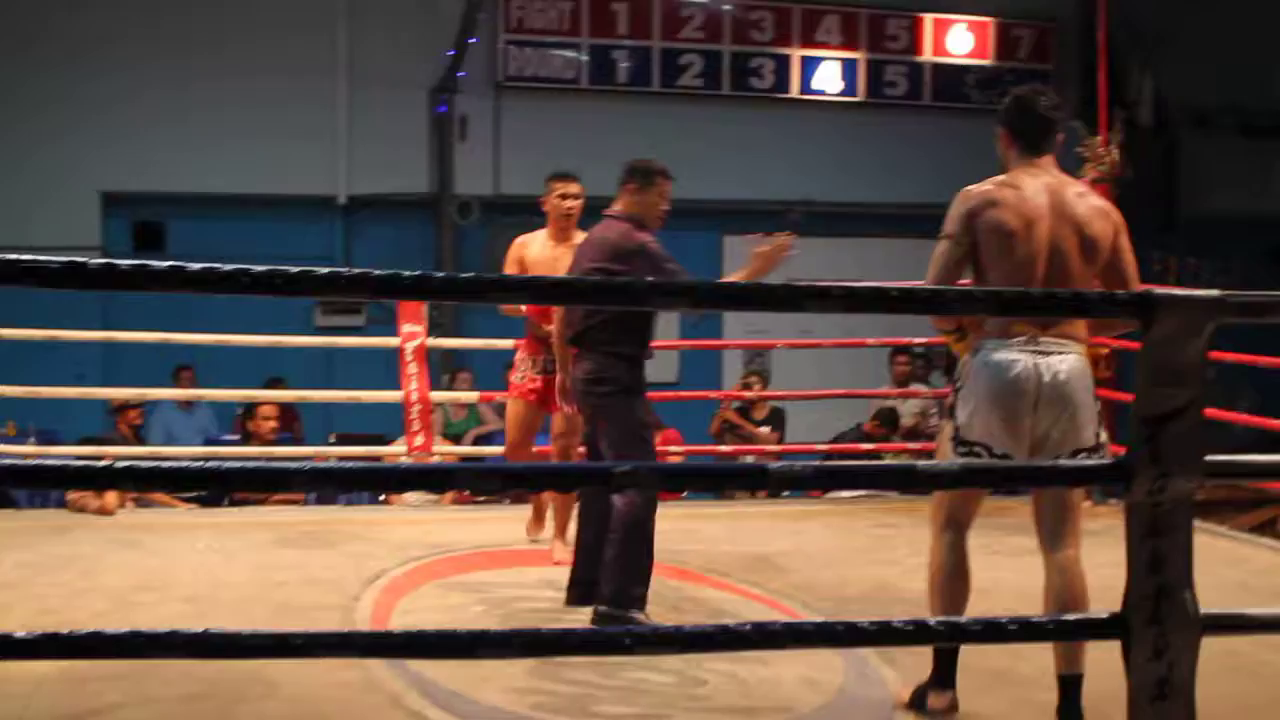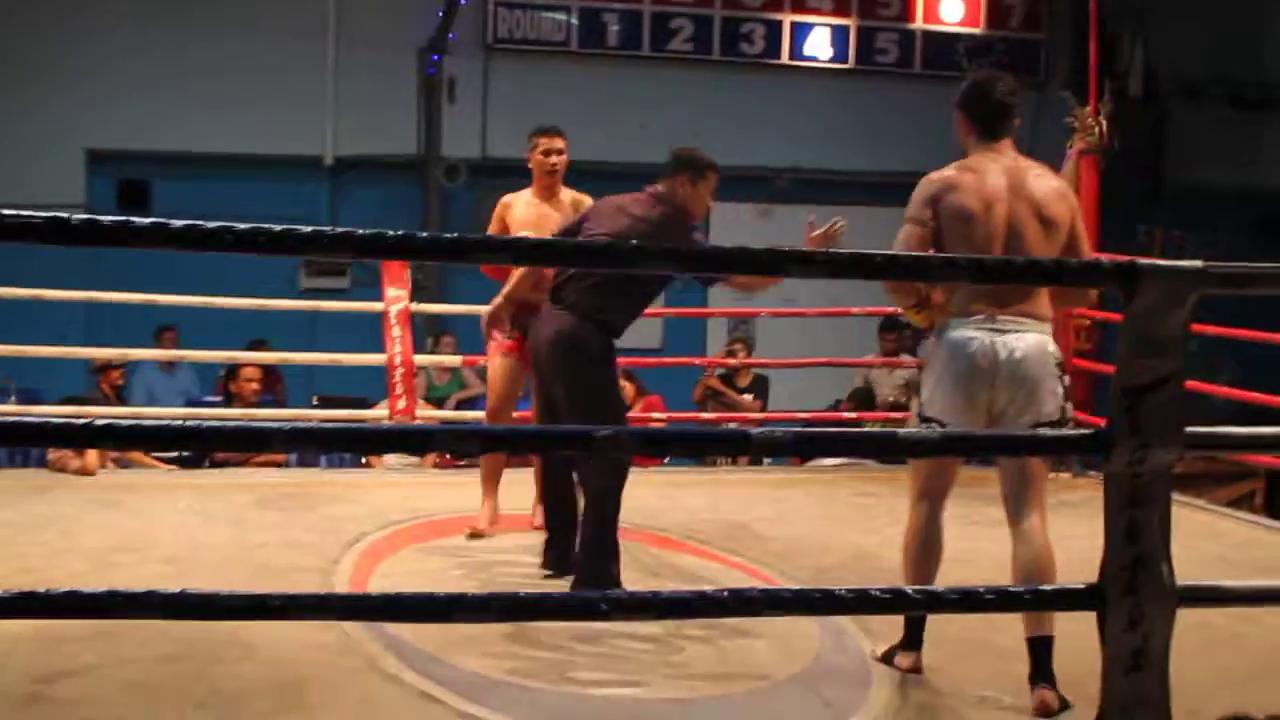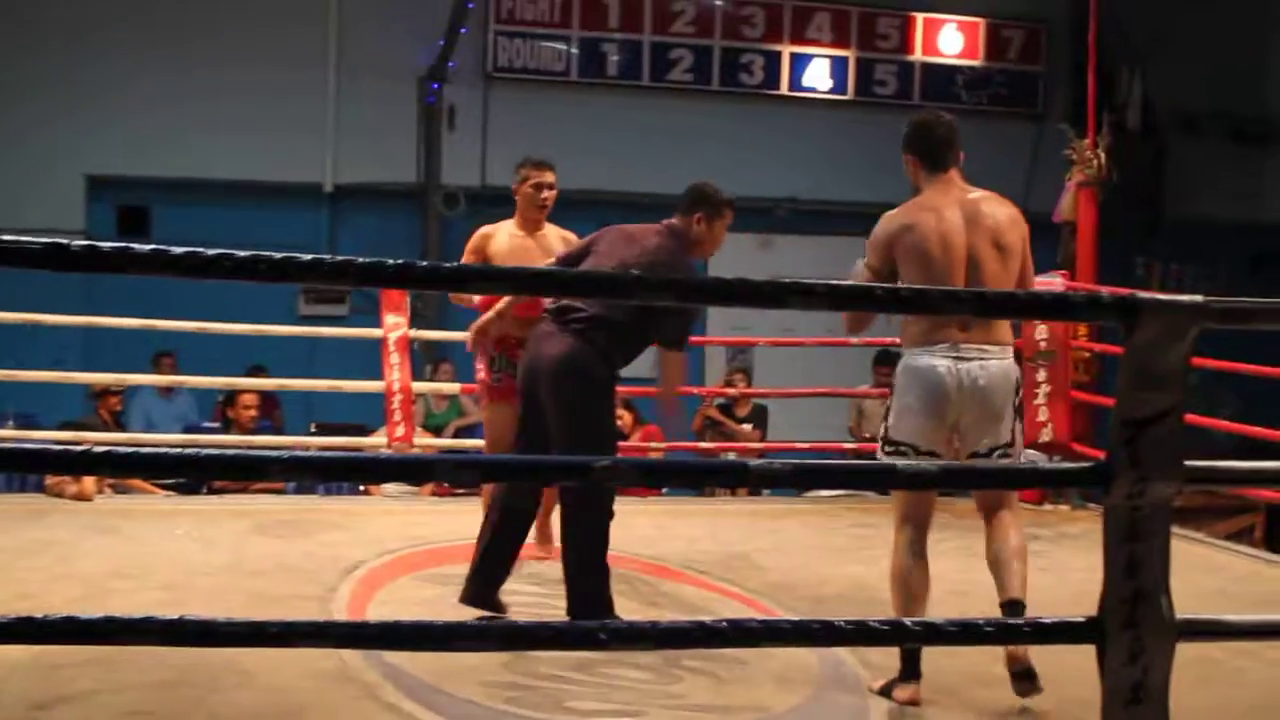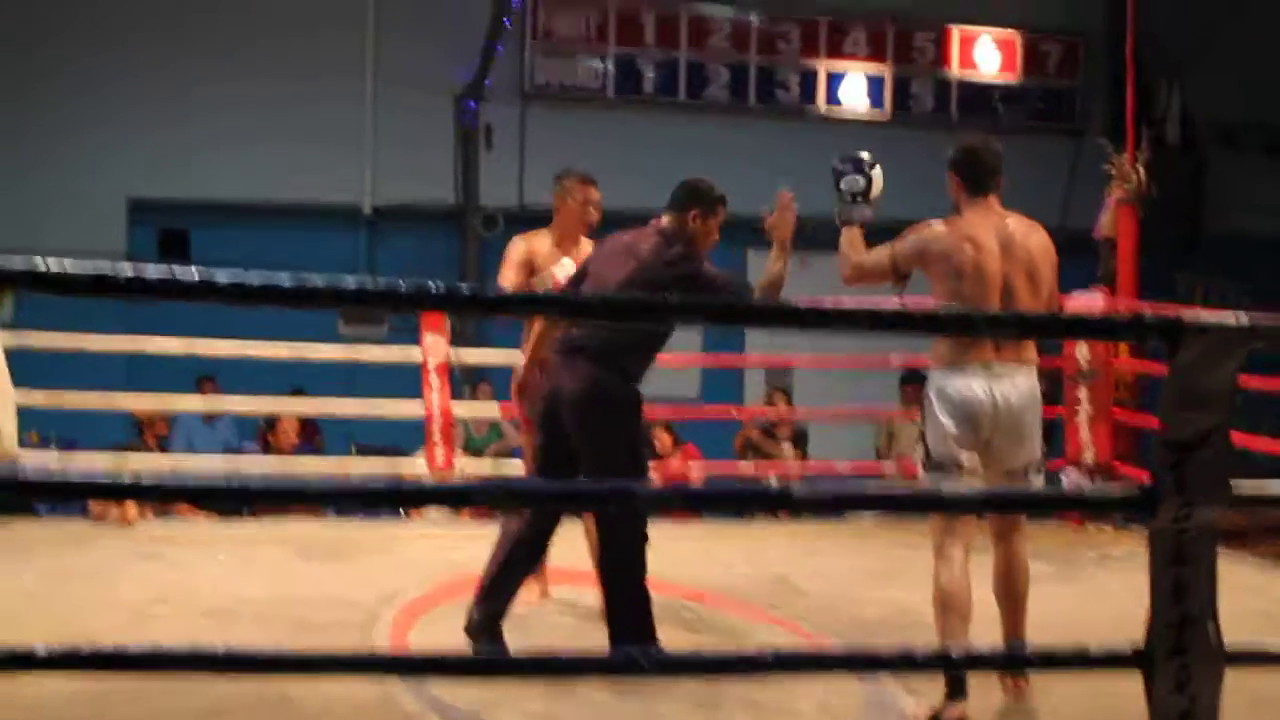
dt=0.3s
person 1, frame 1
left shoulder: (979, 201)
right shoulder: (1099, 209)
left elbow: (934, 295)
right elbow: (1129, 311)
left wrist: (960, 330)
left hip: (997, 367)
right hip: (1068, 372)
left knee: (950, 523)
right knee: (1061, 543)
person 1, frame 2
left shoulder: (941, 186)
right shoulder: (1056, 190)
left elbow: (899, 279)
right elbow: (1083, 289)
left wrist: (925, 306)
left hip: (963, 345)
right hip: (1033, 348)
left knee: (927, 498)
right knee: (1028, 514)
left ankle: (911, 642)
person 1, frame 3
left shoulder: (899, 223)
right shoulder: (1009, 215)
left elbow: (855, 318)
right elbow: (1023, 300)
left wrist: (876, 282)
left hip: (927, 369)
right hip: (995, 369)
left knee: (912, 523)
right knee: (1000, 512)
left ankle: (910, 671)
right ankle: (1015, 627)
person 1, frame 4
left shoulder: (937, 239)
right shoulder: (1040, 240)
left elbow: (854, 268)
left wrist: (852, 212)
left hip: (958, 389)
right hip: (1019, 388)
left knee: (951, 543)
right knee: (1009, 532)
right ankle: (1015, 664)
person 2, frame 1
left shoulder: (592, 241)
right shoulder: (632, 243)
left elbow: (564, 314)
left wrist: (565, 370)
right wrist: (760, 267)
left hip: (589, 371)
right hip: (613, 376)
left knee: (601, 481)
right knee: (636, 487)
left ankle: (585, 585)
right ankle: (616, 606)
person 2, frame 2
left shoulder: (613, 205)
right shoulder: (673, 232)
right elbow: (745, 281)
left wrist: (506, 299)
right wrist: (808, 253)
left hip: (547, 327)
right hip: (583, 339)
left knee: (559, 450)
right knee: (605, 457)
left ankle: (560, 554)
right ankle: (594, 579)
person 2, frame 3
left shoulder: (617, 235)
right shoulder: (678, 271)
right elbow: (670, 358)
left wrist: (493, 317)
right wrist: (672, 418)
left hip: (545, 347)
right hip: (581, 367)
left knee: (524, 475)
right knee: (589, 491)
left ankle: (482, 585)
right ankle: (589, 611)
person 2, frame 4
left shoulder: (615, 245)
right shoulder: (683, 266)
right elbow: (759, 299)
right wrist: (781, 244)
left hip: (562, 377)
right hip: (604, 391)
left knee: (540, 505)
right knee: (622, 519)
left ankle: (485, 617)
right ankle: (633, 640)
person 3, frame 1
right shoulder: (524, 245)
right elbow: (504, 301)
right wrist: (527, 306)
right hip: (533, 351)
left knee: (565, 446)
right knee: (516, 444)
left ankle: (560, 536)
right ankle: (539, 505)
person 3, frame 2
left shoulder: (580, 205)
right shoulder: (509, 204)
right wrist: (497, 264)
right hip: (514, 313)
right knee: (496, 406)
left ankle: (542, 500)
right ankle: (489, 501)
person 3, frame 3
left shoulder: (569, 242)
right shoulder: (489, 237)
right elbow: (457, 290)
right wrist: (479, 299)
right hip: (502, 351)
right knee: (500, 450)
left ankle: (543, 521)
person 3, frame 4
right shoulder: (526, 248)
right elbow: (508, 300)
right wrist: (551, 282)
right hip: (539, 371)
right knee: (537, 476)
right ankle: (536, 573)
